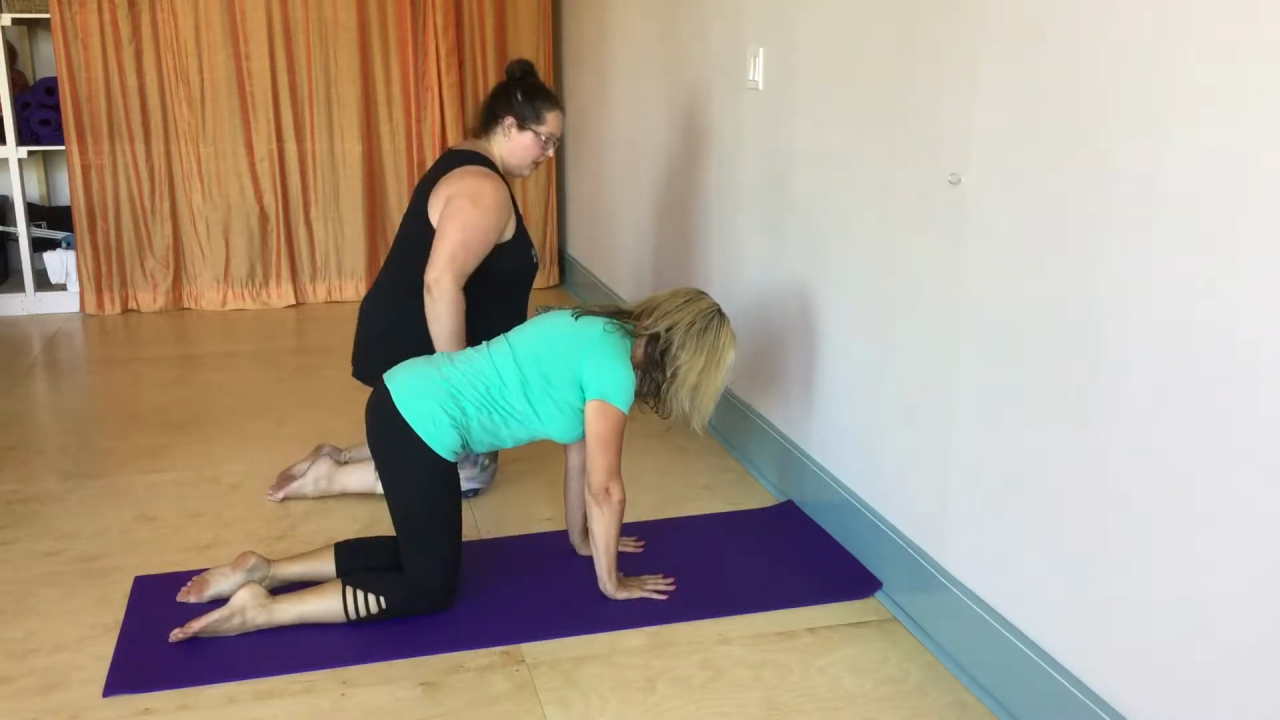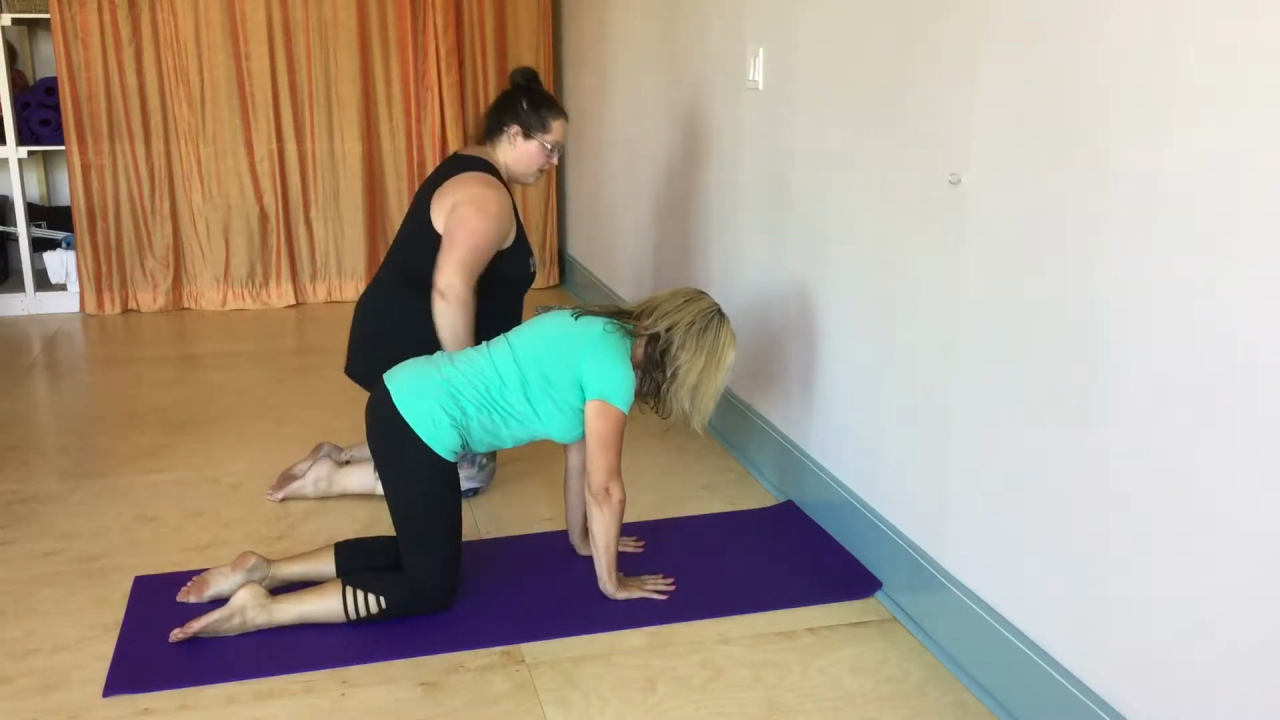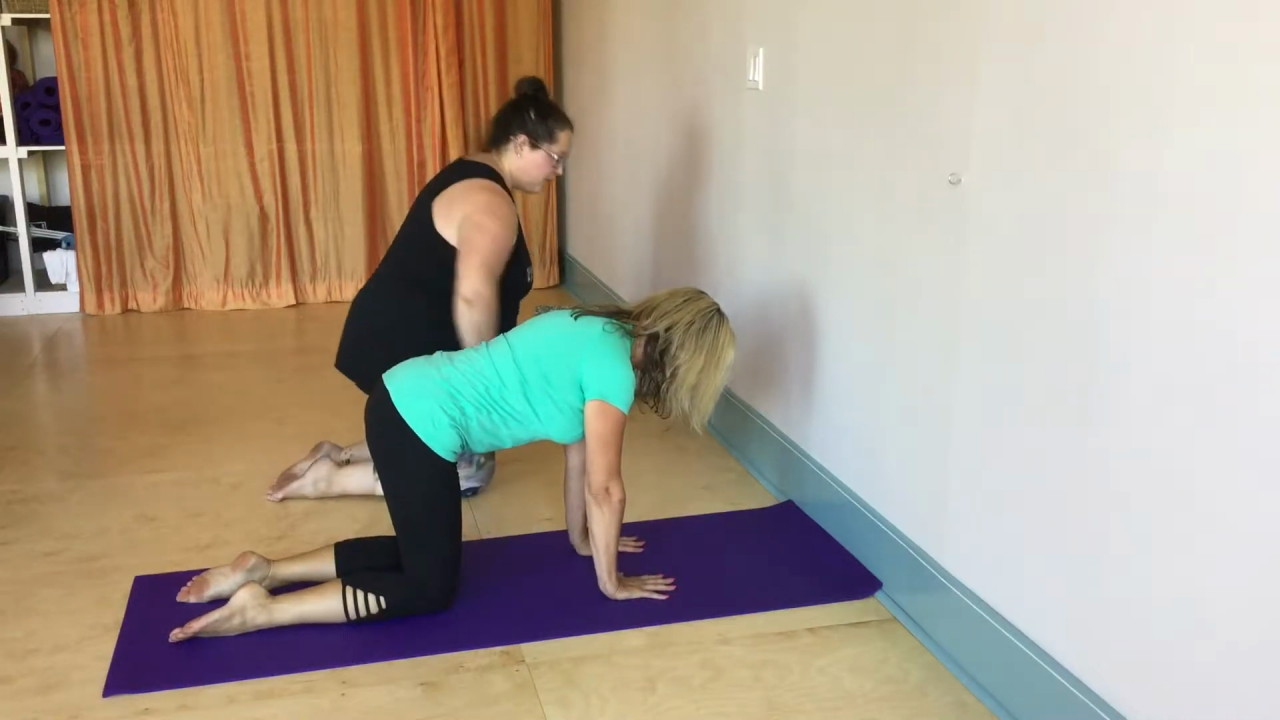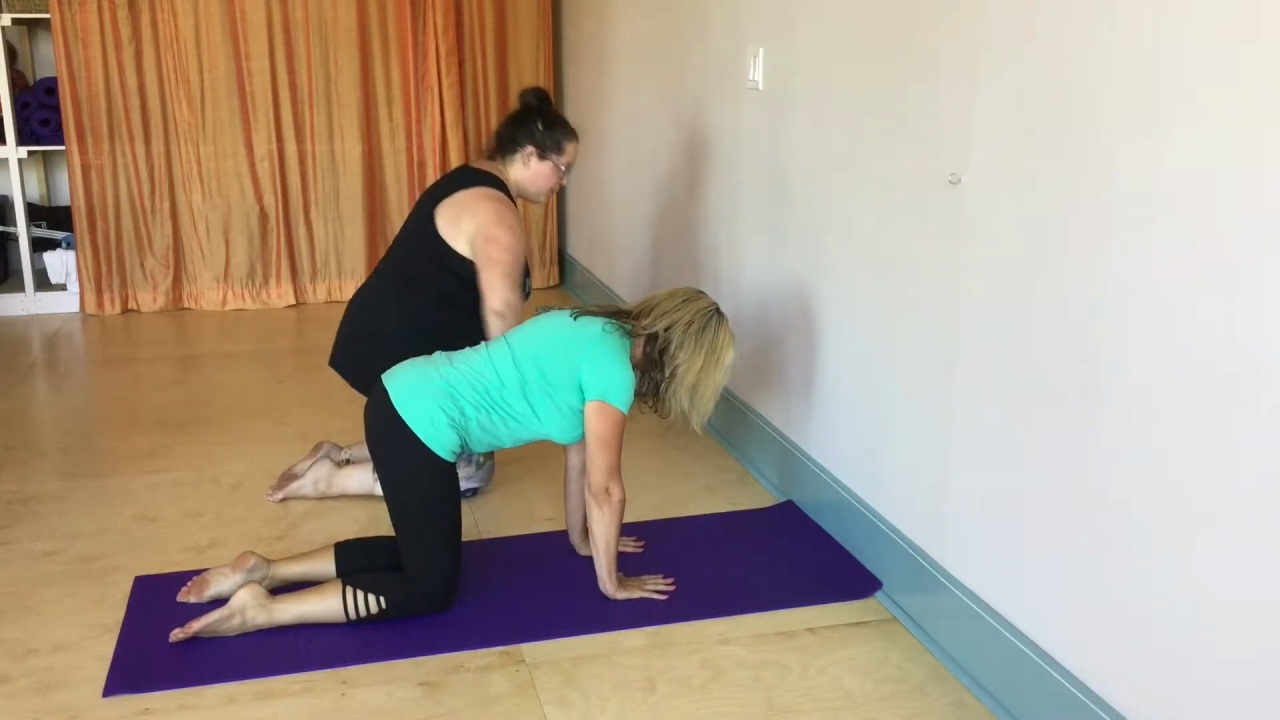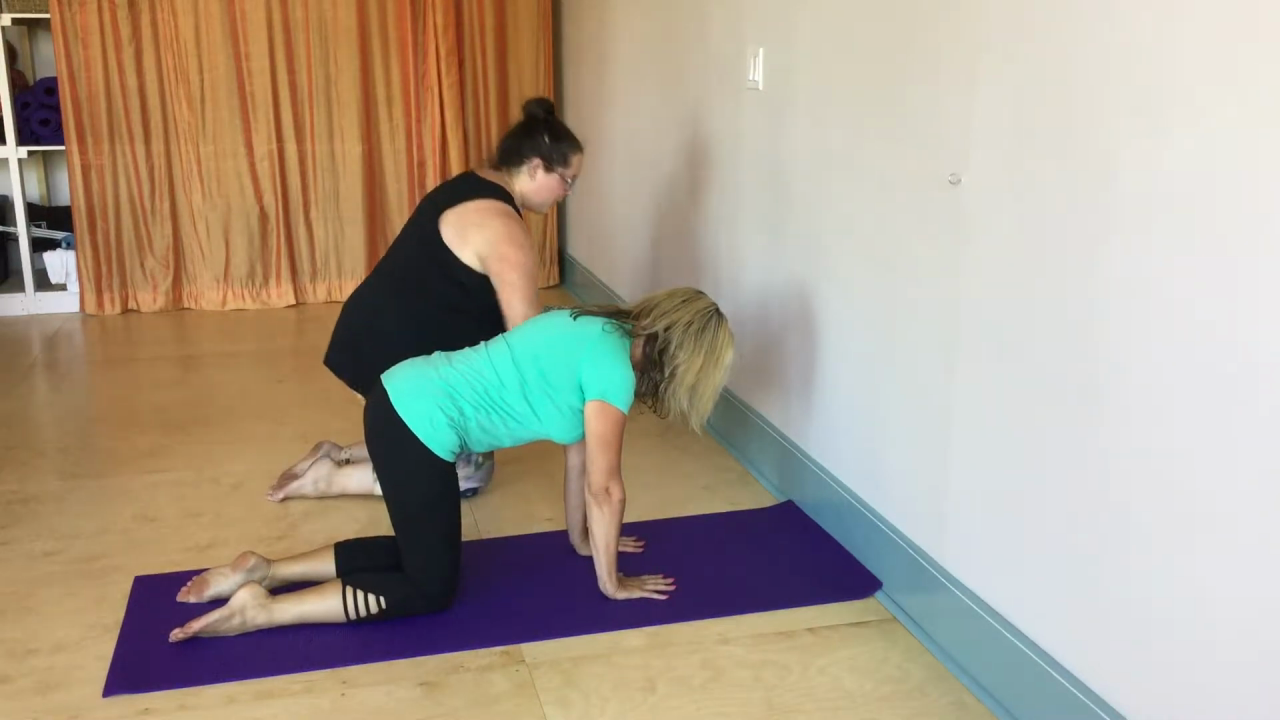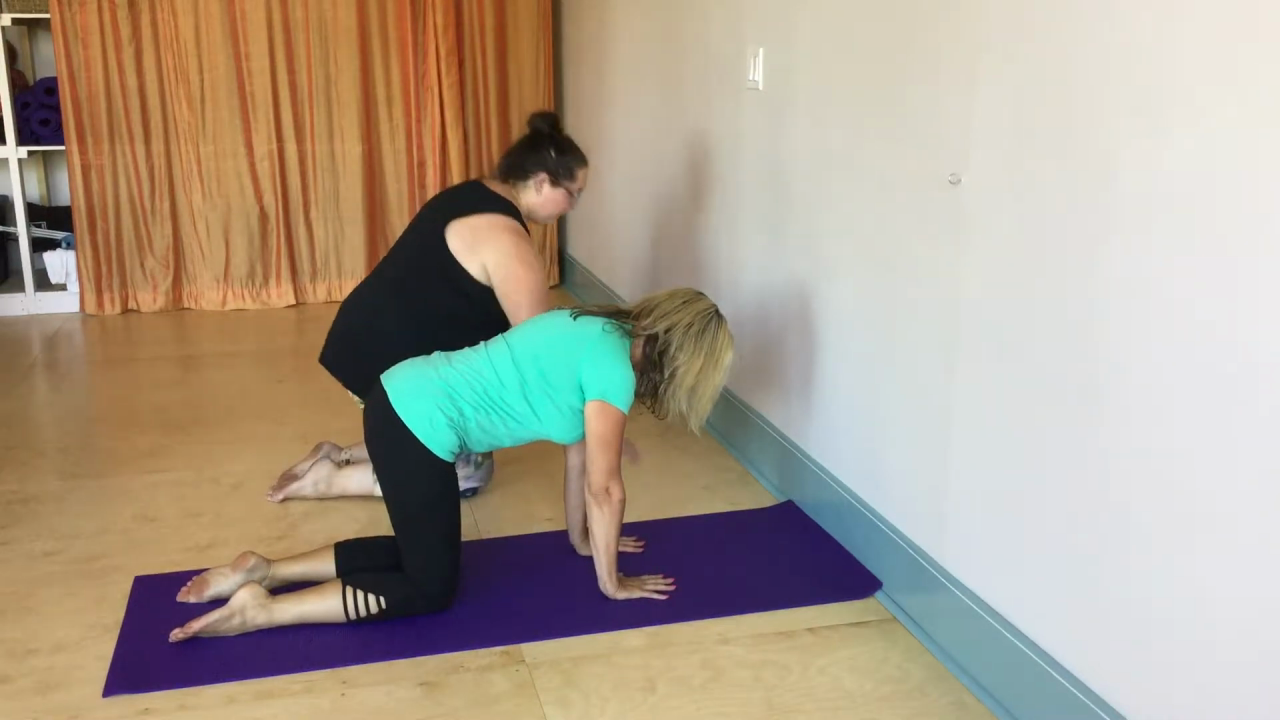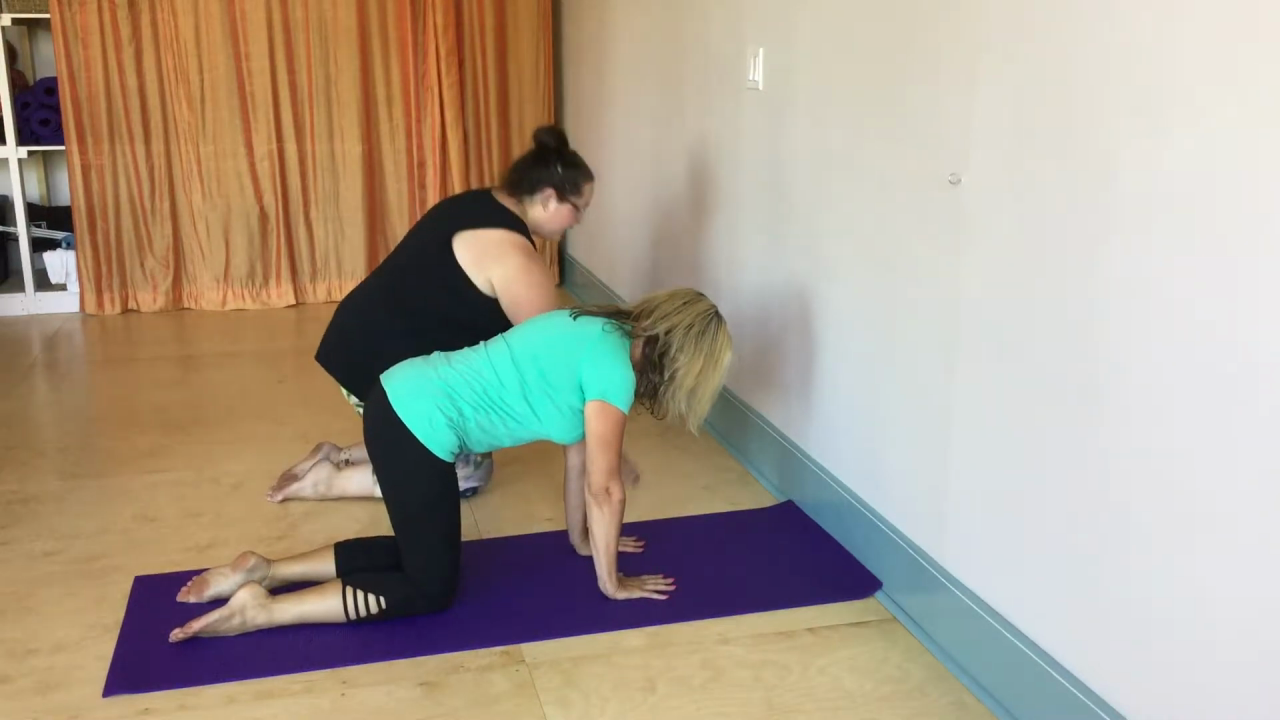
dt=0.1s
person 1, frame 1
left shoulder: (603, 334)
right shoulder: (615, 367)
left elbow: (578, 453)
right elbow: (604, 487)
left wrist: (582, 538)
right wrist: (611, 581)
left hip: (405, 399)
right hip: (419, 423)
left knee: (422, 552)
right knee: (432, 588)
left ankle: (263, 570)
right ankle: (260, 609)
person 1, frame 2
left shoulder: (603, 335)
right shoulder: (614, 367)
left elbow: (578, 451)
right elbow: (604, 487)
left wrist: (581, 538)
right wrist: (611, 581)
left hip: (406, 400)
right hip: (420, 423)
left knee: (421, 552)
right knee: (431, 588)
left ankle: (262, 570)
right ankle: (259, 609)
person 1, frame 3
left shoulder: (603, 334)
right shoulder: (614, 367)
left elbow: (578, 452)
right elbow: (604, 487)
left wrist: (582, 538)
right wrist: (611, 581)
left hip: (404, 400)
right hip: (419, 423)
left knee: (422, 552)
right knee: (431, 588)
left ankle: (262, 570)
right ankle: (260, 609)
person 1, frame 4
left shoulder: (601, 335)
right shoulder: (614, 367)
left elbow: (579, 450)
right elbow: (604, 487)
left wrist: (581, 538)
right wrist: (611, 581)
left hip: (404, 400)
right hip: (419, 423)
left knee: (421, 552)
right knee: (431, 588)
left ankle: (262, 570)
right ankle: (259, 610)
person 1, frame 5
left shoulder: (602, 334)
right shoulder: (614, 367)
left elbow: (579, 452)
right elbow: (604, 487)
left wrist: (582, 538)
right wrist: (611, 581)
left hip: (402, 400)
right hip: (418, 423)
left knee: (422, 552)
right knee: (431, 588)
left ankle: (262, 570)
right ankle: (260, 609)
person 1, frame 6
left shoulder: (599, 333)
right shoulder: (613, 367)
left elbow: (578, 452)
right elbow: (605, 487)
left wrist: (581, 538)
right wrist: (611, 581)
left hip: (403, 400)
right hip: (417, 423)
left knee: (420, 552)
right knee: (431, 587)
left ankle: (262, 570)
right ankle: (259, 609)
person 1, frame 7
left shoulder: (600, 332)
right shoulder: (613, 367)
left elbow: (578, 453)
right elbow: (605, 487)
left wrist: (582, 538)
right wrist: (612, 581)
left hip: (401, 399)
right hip: (417, 423)
left knee: (421, 552)
right knee: (432, 588)
left ankle: (263, 570)
right ankle: (260, 608)
person 2, frame 1
left shoulder: (465, 164)
right shoulder: (483, 189)
right elbow: (441, 282)
left hip: (406, 341)
right hip: (418, 353)
right knee: (470, 473)
left ankle: (337, 457)
right ankle: (331, 477)
person 2, frame 2
left shoulder: (467, 167)
right shoulder: (485, 195)
right elbow: (450, 287)
left hip: (402, 342)
right hip: (412, 355)
right knee: (470, 473)
left ankle: (337, 456)
person 2, frame 3
left shoulder: (471, 174)
right shoulder: (490, 202)
right elbow: (473, 293)
left hip: (397, 342)
right hip: (407, 355)
right knee: (468, 472)
left ankle: (338, 457)
person 2, frame 4
left shoulder: (472, 179)
right shoulder: (494, 212)
right elbow: (501, 309)
left hip: (390, 343)
right hip: (401, 357)
right knee: (468, 472)
left ankle: (336, 456)
person 2, frame 5
left shoulder: (474, 186)
right shoulder: (501, 225)
left hip: (384, 343)
right hip: (398, 358)
right knee: (468, 473)
left ankle: (337, 457)
person 2, frame 6
left shoulder: (473, 196)
right shoulder: (507, 242)
left hip: (369, 343)
right hip: (396, 367)
right knee: (469, 474)
left ankle: (331, 457)
right ankle: (328, 476)
person 2, frame 7
left shoulder: (480, 204)
right shoulder: (513, 255)
left hip: (371, 345)
right hip: (384, 366)
right knee: (467, 472)
left ankle: (336, 458)
right ankle: (330, 479)
